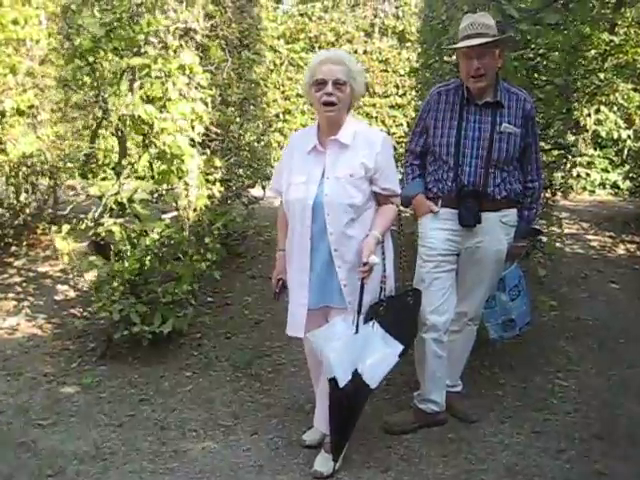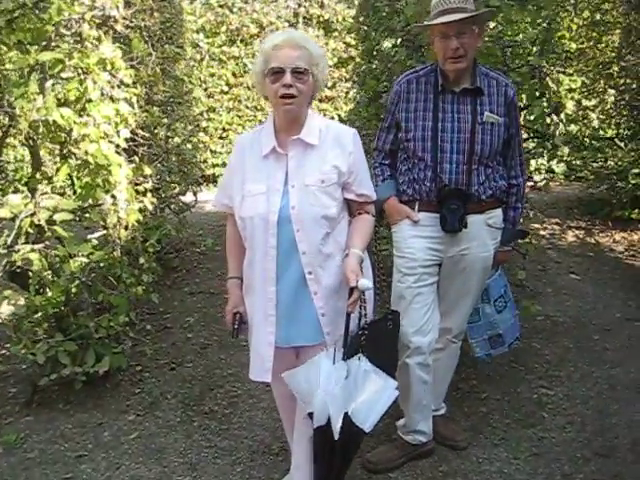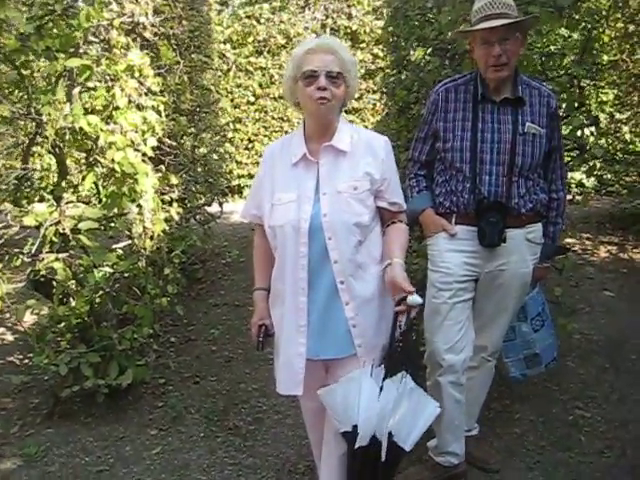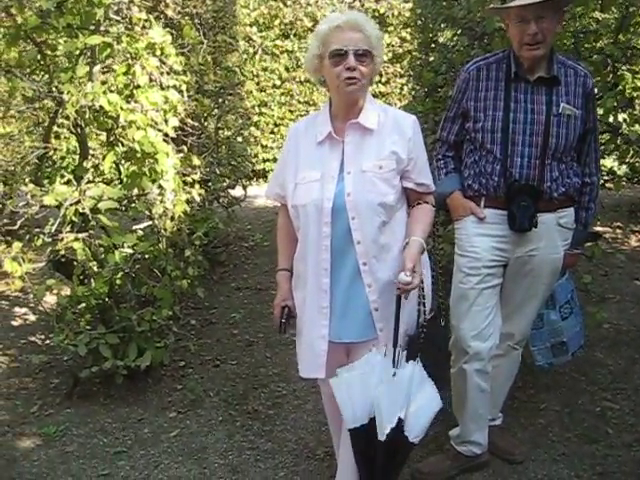
dt=1s
person 1, frame 1
left shoulder: (521, 105)
right shoulder: (438, 98)
left elbow: (531, 174)
right elbow: (414, 154)
left wrist: (522, 229)
right wrist: (415, 194)
left hip: (493, 223)
right hip: (441, 217)
left knee: (467, 313)
right knee: (433, 315)
left ankle: (450, 386)
right ankle: (429, 402)
person 1, frame 2
left shoulder: (502, 91)
right shoulder: (407, 87)
left elbow: (513, 168)
right elbow: (382, 153)
left wrist: (507, 232)
right wrist: (387, 198)
left hip: (478, 226)
right hip: (418, 222)
left knee: (451, 329)
right knee: (415, 335)
left ankle: (433, 410)
right ankle: (415, 431)
person 1, frame 3
left shoulder: (543, 101)
right shoulder: (445, 95)
left elbow: (555, 181)
right elbow: (417, 164)
left wrist: (546, 248)
right wrist: (423, 211)
left hip: (517, 241)
right hip: (454, 236)
left knee: (487, 346)
right knee: (447, 353)
left ankle: (466, 431)
person 1, frame 4
left shoulder: (579, 82)
right shoulder: (477, 75)
left elbow: (588, 167)
right elbow: (445, 146)
left wrist: (577, 236)
right wrist: (451, 194)
left hip: (548, 227)
right hip: (484, 220)
left knee: (513, 335)
right knee: (473, 340)
left ankle: (489, 421)
person 2, frame 1
left shoulder: (373, 141)
right shoulder: (296, 143)
left elbow: (389, 201)
right elbow: (285, 205)
left wrist: (373, 237)
right wrist: (281, 254)
left hip: (352, 266)
right hip: (308, 266)
right knee: (314, 347)
left ankle: (332, 433)
right ankle: (327, 419)
person 2, frame 2
left shoulder: (341, 139)
right shoulder: (245, 147)
left elbow: (363, 208)
right elbow: (235, 222)
left wrist: (353, 255)
right wrist: (235, 283)
left hip: (327, 292)
right hip: (271, 296)
right knee: (285, 387)
person 2, frame 3
left shoulder: (374, 148)
right shoulder: (275, 156)
left elbow: (395, 219)
right elbow: (263, 231)
left wrist: (394, 266)
right wrist: (260, 295)
left hip: (357, 310)
right hip: (299, 311)
right knee: (314, 408)
person 2, frame 4
left shoulder: (401, 127)
right shoulder: (300, 134)
left elbow: (422, 199)
right elbow: (288, 212)
left wrist: (413, 246)
right wrist: (283, 276)
left hip: (381, 293)
right hip: (322, 293)
right knee: (335, 393)
